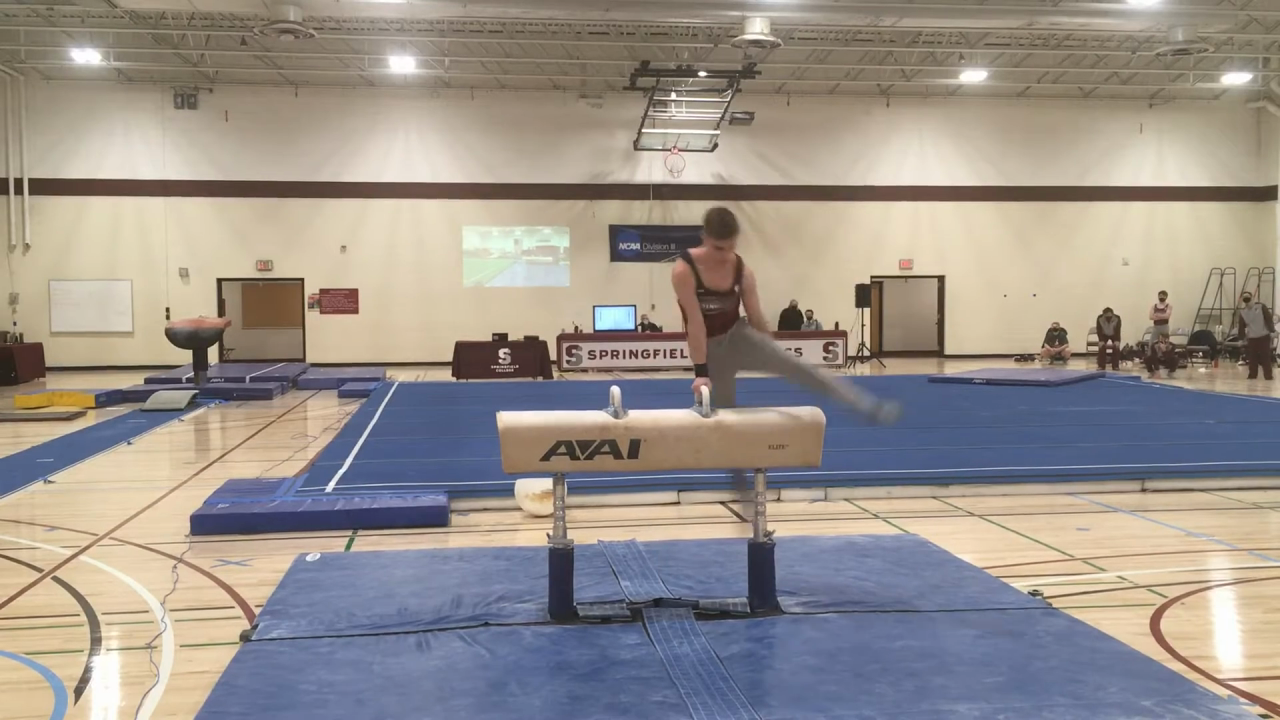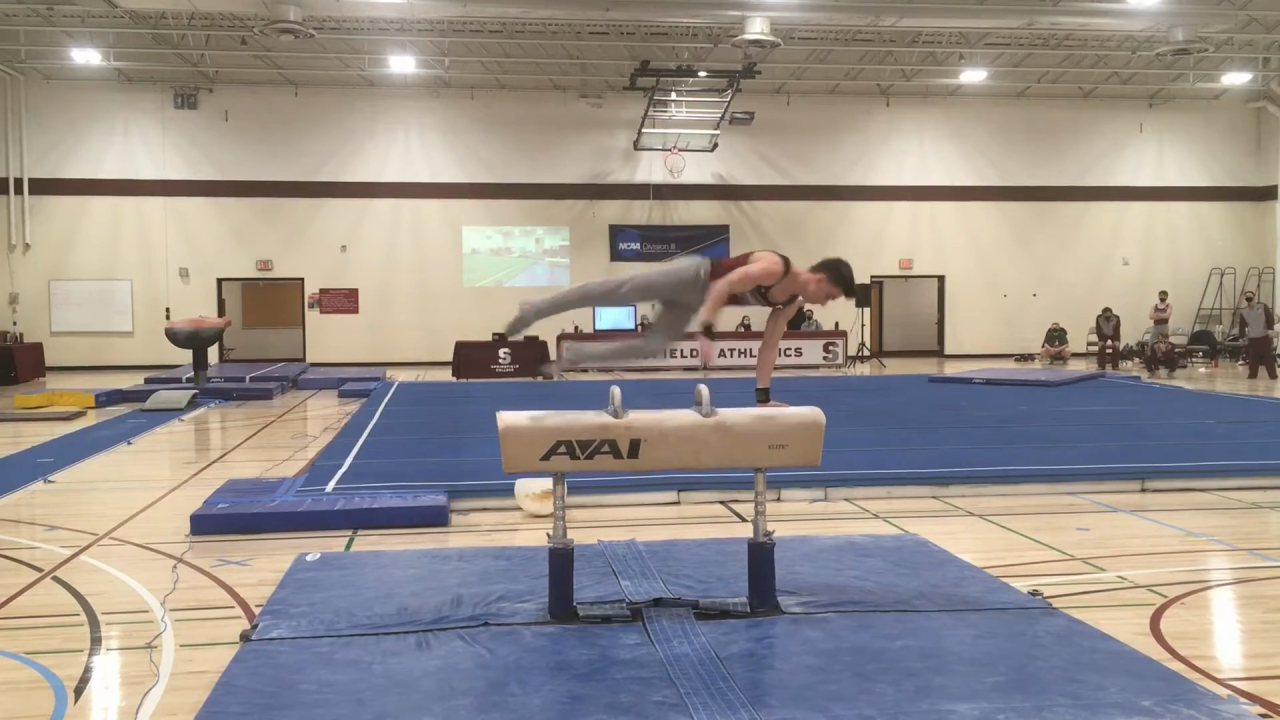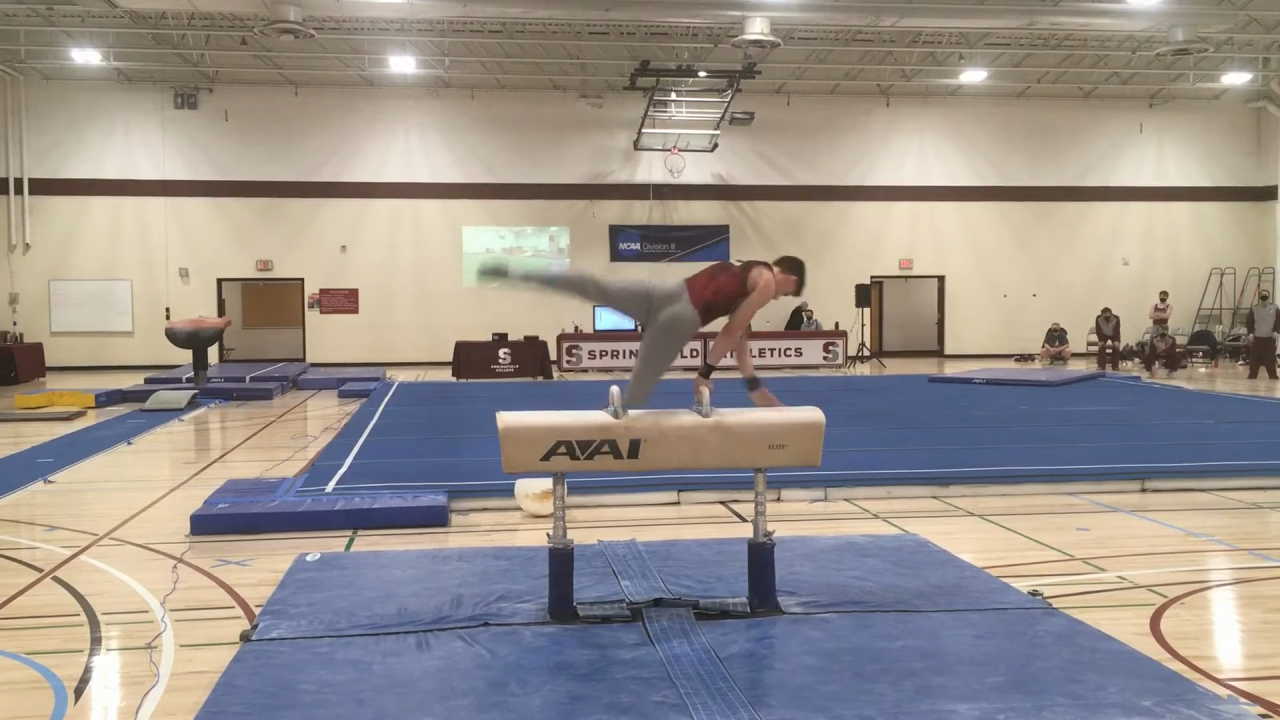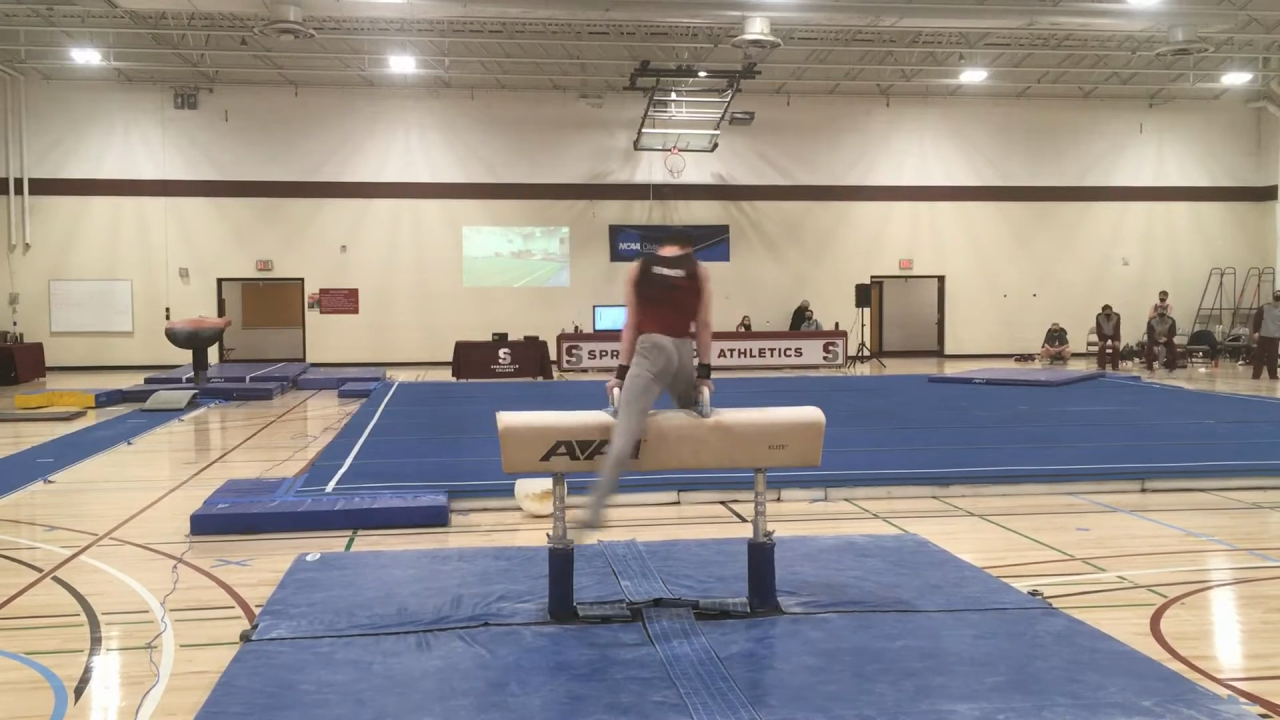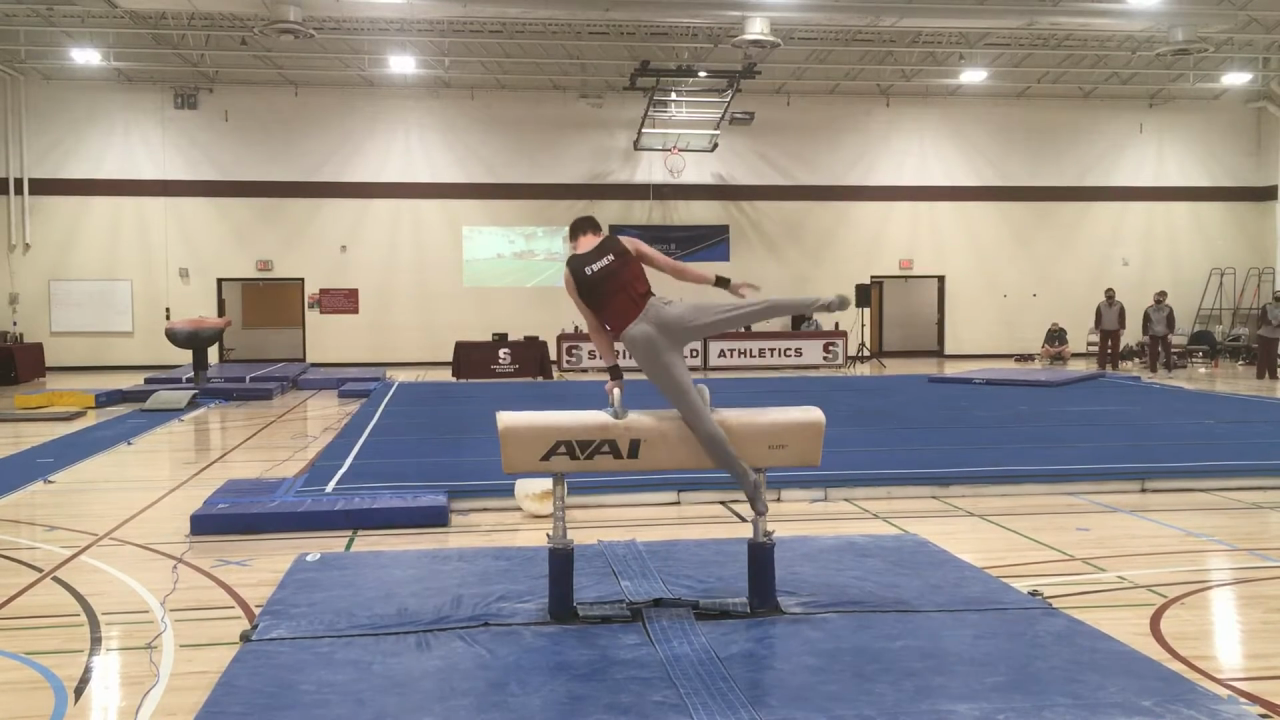
dt=0.4s
person 1, frame 1
left shoulder: (742, 271)
right shoulder: (684, 271)
left elbow: (756, 317)
right elbow: (695, 327)
left wrist: (772, 350)
right wrist: (700, 373)
left hip: (739, 337)
right hip: (709, 350)
left knee: (795, 367)
left ankle: (869, 407)
person 1, frame 2
left shoulder: (791, 301)
right shoulder: (775, 267)
left elbow: (769, 344)
right elbow: (721, 286)
left wrist: (763, 395)
right wrist: (705, 333)
left hip: (705, 304)
right hip: (693, 274)
left knee: (655, 344)
right knee: (617, 290)
left ankle: (576, 355)
right ankle: (534, 310)
person 1, frame 3
left shoulder: (745, 270)
right shoulder: (766, 281)
left elbow: (736, 334)
right elbow: (732, 332)
left wrist: (753, 382)
right wrist: (706, 373)
left hip: (666, 292)
right hip: (680, 319)
left knee: (586, 285)
right knee: (637, 390)
left ankle: (513, 273)
person 1, frame 4
left shoulder: (638, 268)
right shoulder: (698, 270)
left elbow: (630, 324)
right elbow: (703, 325)
left wrist: (621, 374)
right wrist: (704, 373)
left hip: (651, 351)
right hip: (681, 350)
left knee: (627, 426)
right knee: (693, 408)
left ankle: (597, 505)
person 1, frame 5
left shoulder: (572, 274)
right shoulder: (624, 244)
left elbow: (597, 330)
right elbow: (673, 268)
left wrist: (614, 374)
right wrist: (724, 283)
left hip: (640, 339)
right hip: (663, 314)
left knee: (696, 415)
right knee: (748, 310)
left ankle: (748, 482)
right ankle: (824, 303)
